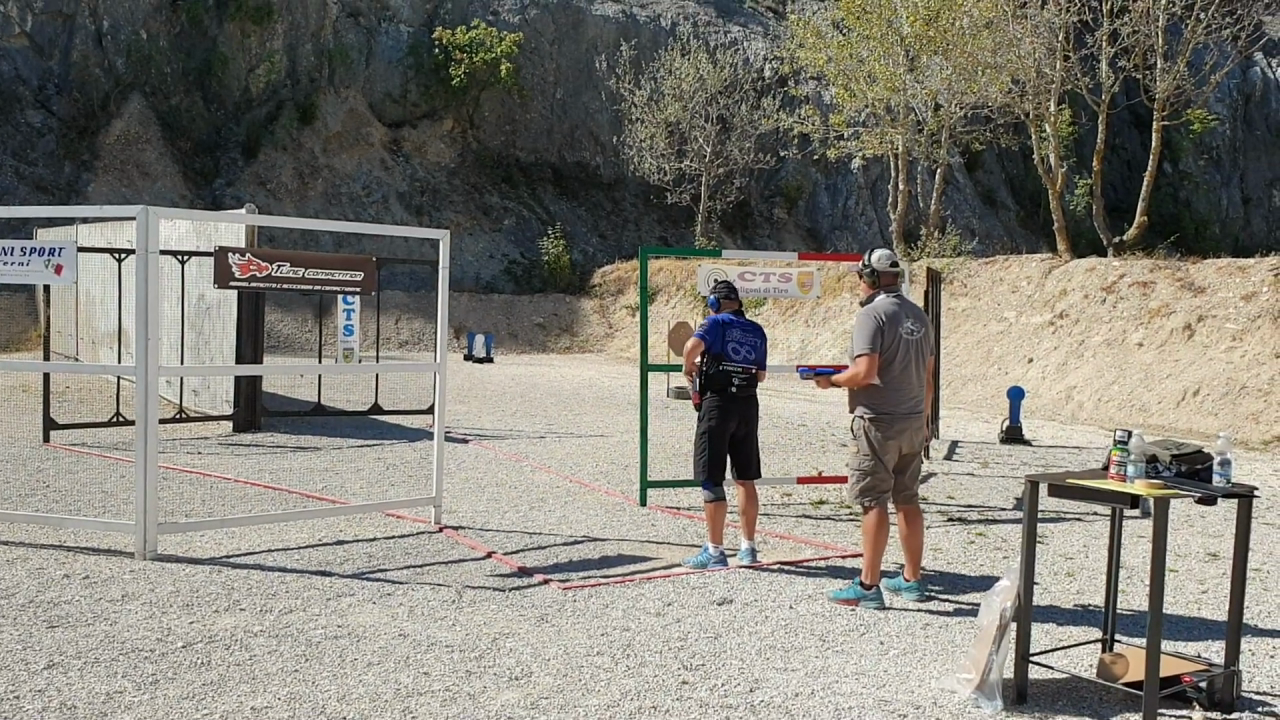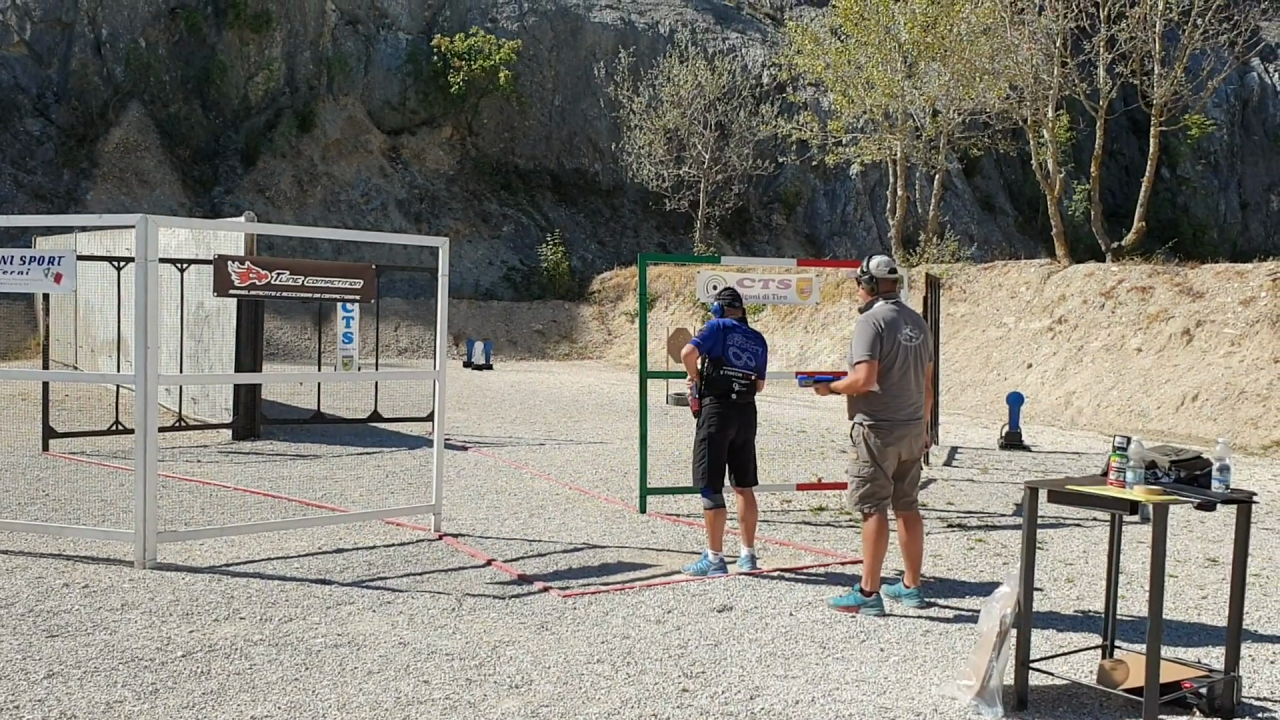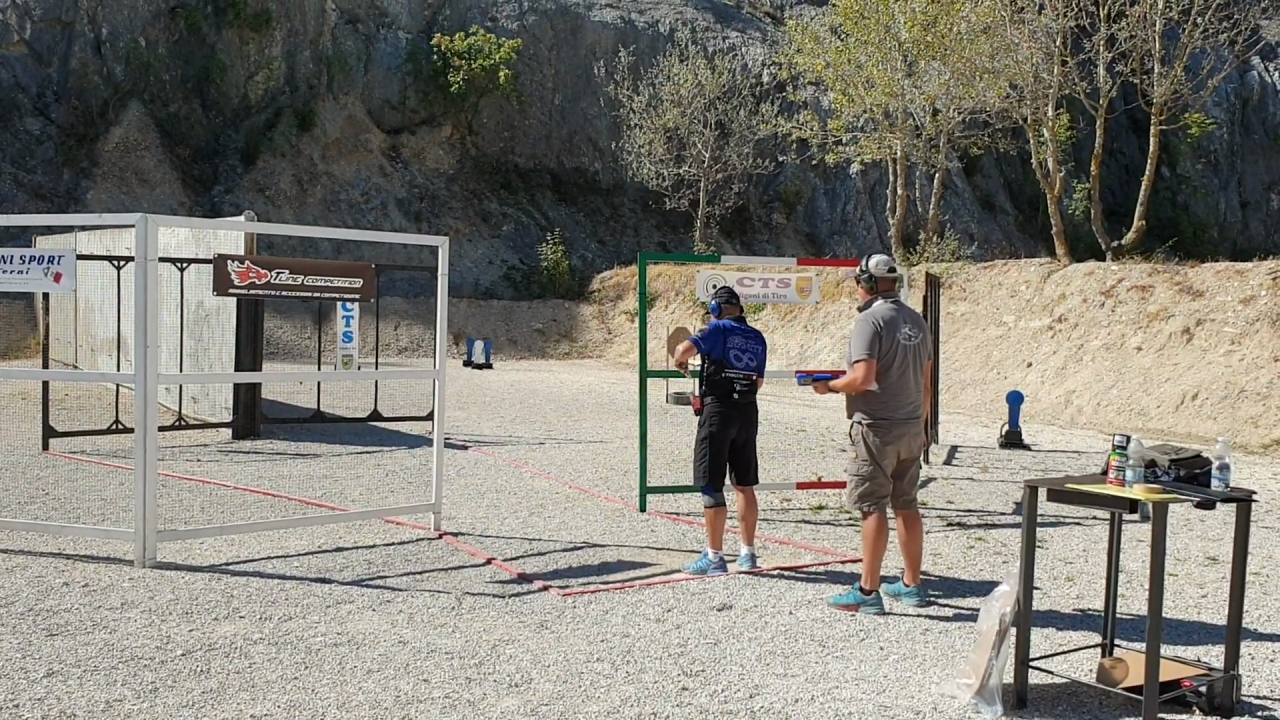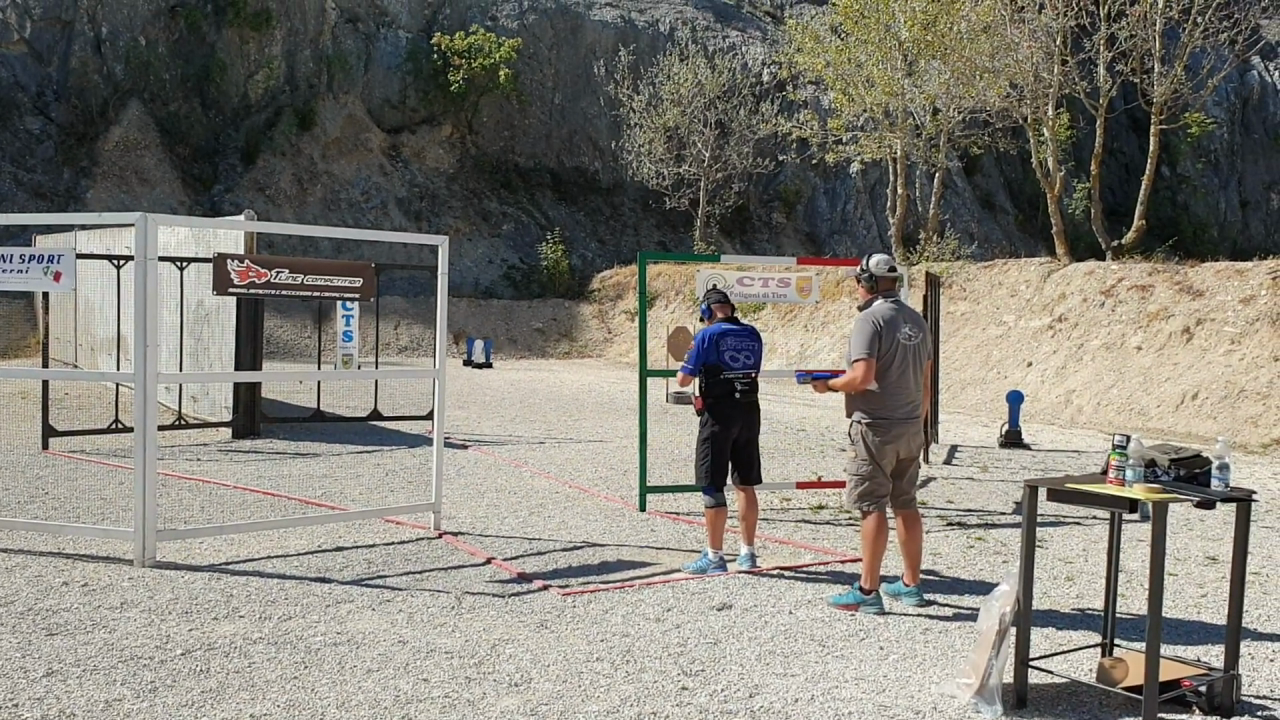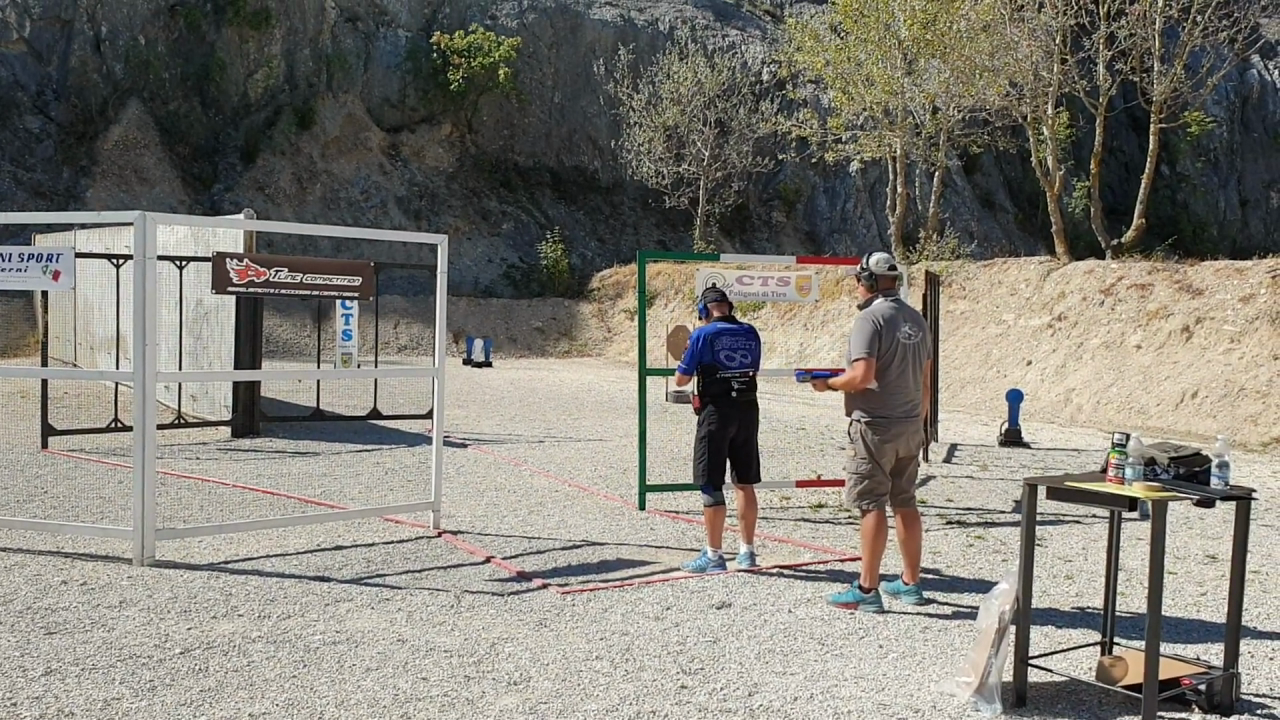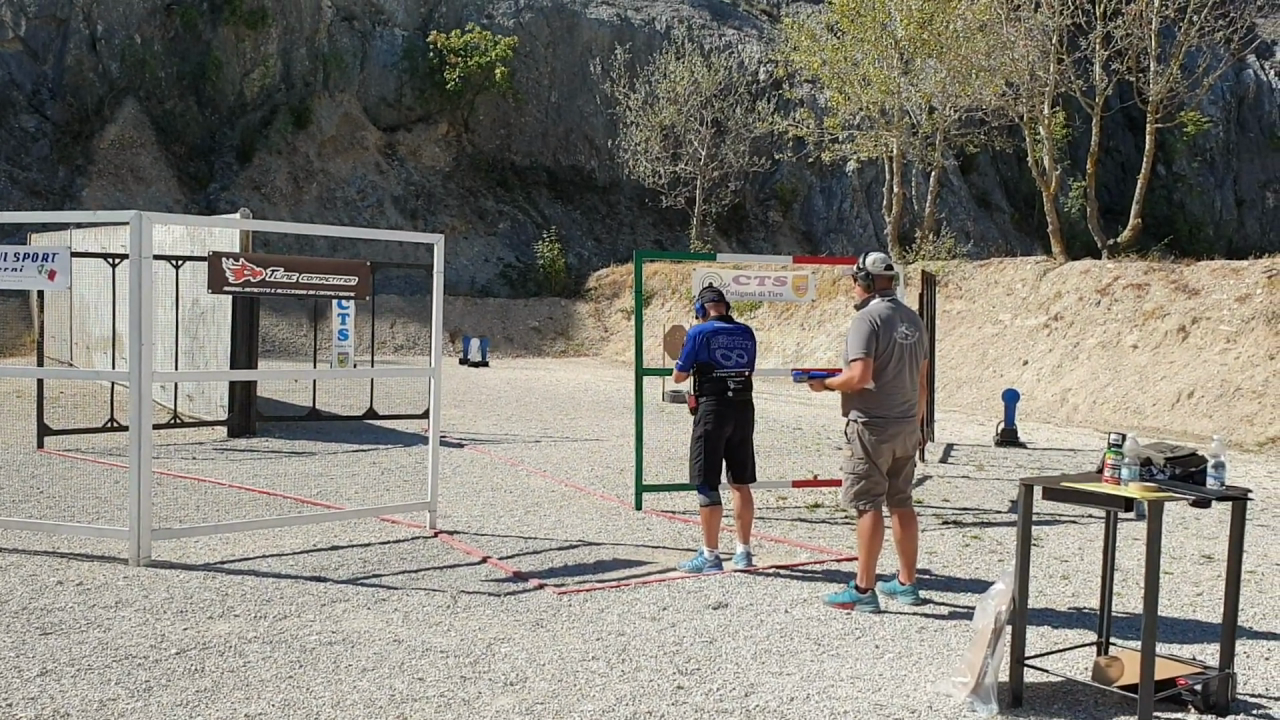
dt=0.3s
person 1, frame 1
left shoulder: (872, 314)
right shoulder: (918, 315)
left elbow: (864, 372)
right elbow: (927, 377)
left wrist: (832, 380)
right wrist: (923, 420)
left hip: (878, 423)
right hip: (912, 423)
left knee: (873, 502)
right knee: (907, 499)
left ankle: (868, 586)
right ankle: (911, 580)
person 1, frame 2
left shoulder: (871, 321)
right shoulder: (917, 322)
left elbow: (864, 379)
right elbow: (926, 384)
left wrist: (831, 387)
right wrist: (923, 427)
left hip: (878, 430)
right hip: (912, 430)
left knee: (873, 508)
right knee: (907, 506)
left ankle: (869, 592)
right ankle: (911, 586)
person 1, frame 3
left shoulder: (870, 320)
right shoulder: (916, 320)
left elbow: (862, 378)
right elbow: (925, 382)
left wrist: (829, 386)
right wrist: (920, 425)
left hip: (877, 429)
right hip: (911, 428)
left knee: (873, 507)
right knee: (906, 504)
left ankle: (868, 591)
right ankle: (911, 585)
person 1, frame 4
left shoulder: (870, 319)
right shoulder: (917, 320)
left elbow: (862, 377)
right elbow: (924, 382)
left wrist: (829, 385)
left hip: (875, 428)
right hip: (910, 428)
left knee: (872, 506)
right knee: (906, 504)
left ankle: (867, 591)
right ankle: (911, 584)
person 1, frame 5
left shoulder: (870, 318)
right shoulder: (916, 319)
left elbow: (862, 376)
right elbow: (924, 380)
left wrist: (829, 383)
left hip: (875, 427)
right hip: (909, 427)
left knee: (872, 505)
right knee: (905, 502)
left ankle: (867, 589)
right ankle: (910, 583)
person 1, frame 6
left shoulder: (867, 318)
right shoulder: (913, 319)
left elbow: (859, 377)
right elbow: (921, 381)
left wrist: (826, 383)
left hip: (871, 428)
right hip: (906, 428)
left knee: (868, 505)
right knee: (902, 503)
left ankle: (863, 589)
right ankle: (906, 583)
person 2, frame 1
left shoulder: (716, 322)
right shoulder: (757, 331)
left elbow: (693, 345)
right elbow: (761, 375)
left wrist: (689, 366)
left hip: (717, 405)
right hip: (748, 406)
left knee: (711, 481)
right knee: (746, 478)
left ankle: (715, 551)
right ankle: (748, 547)
person 2, frame 2
left shoulder: (718, 327)
right shoulder: (758, 340)
left elbow: (689, 352)
right elbow: (759, 385)
left wrist: (695, 375)
left hip: (716, 412)
right hip: (747, 413)
left knee: (711, 488)
right knee: (744, 486)
left ankle: (714, 558)
right ankle: (748, 555)
person 2, frame 3
left shoulder: (716, 329)
right shoulder: (758, 338)
left elbow: (684, 351)
left wrist: (680, 358)
left hip: (718, 411)
right hip: (748, 412)
left knee: (711, 486)
right knee: (745, 484)
left ankle: (714, 557)
right ankle: (747, 553)
person 2, frame 4
left shoulder: (707, 335)
right shoulder: (752, 334)
left elbow: (683, 380)
left wrist: (688, 364)
left hip: (719, 413)
right hip: (749, 411)
left knee: (712, 486)
right knee: (746, 484)
left ankle: (714, 557)
right ankle: (748, 553)
person 2, frame 5
left shoulder: (703, 334)
right shoulder: (750, 333)
left elbow: (680, 380)
left wrist: (697, 368)
left hip: (716, 411)
right hip: (748, 410)
left knee: (711, 485)
right knee: (745, 483)
left ankle: (714, 555)
right ankle: (747, 551)
person 2, frame 6
left shoulder: (699, 332)
right shoulder: (746, 333)
left elbow: (678, 376)
left hip: (712, 410)
right hip: (743, 410)
left knee: (707, 485)
right knee: (741, 483)
left ankle: (710, 555)
right ankle: (743, 551)
